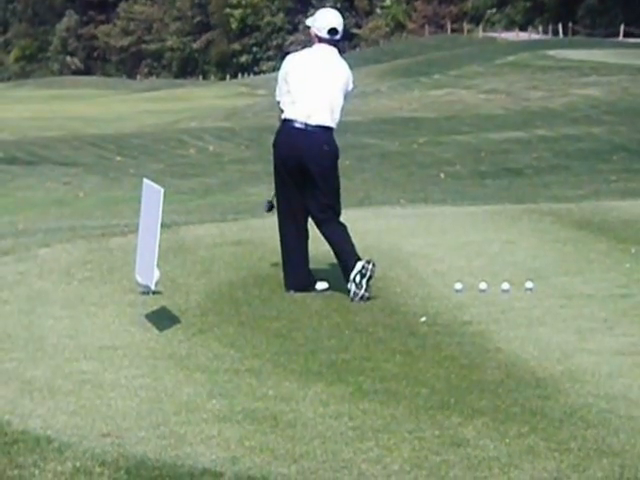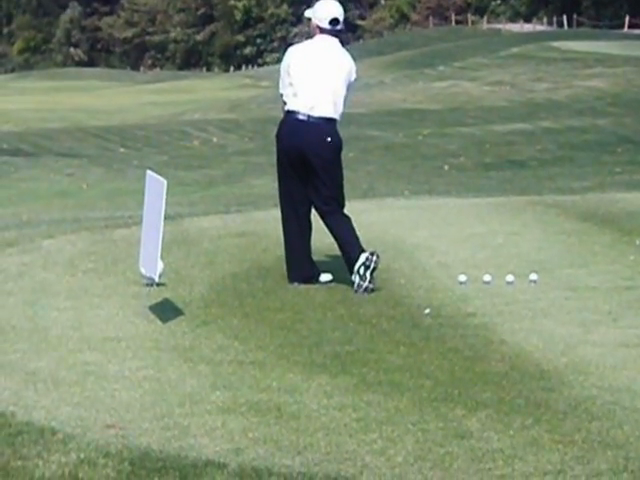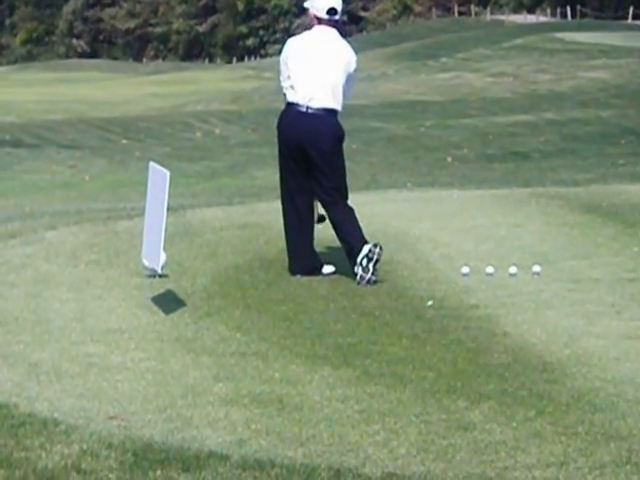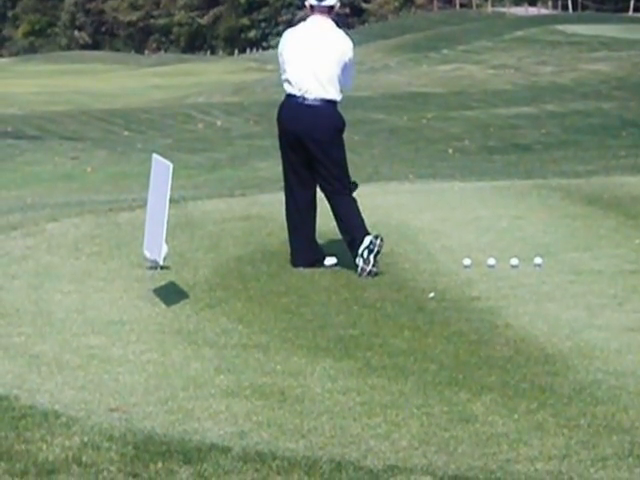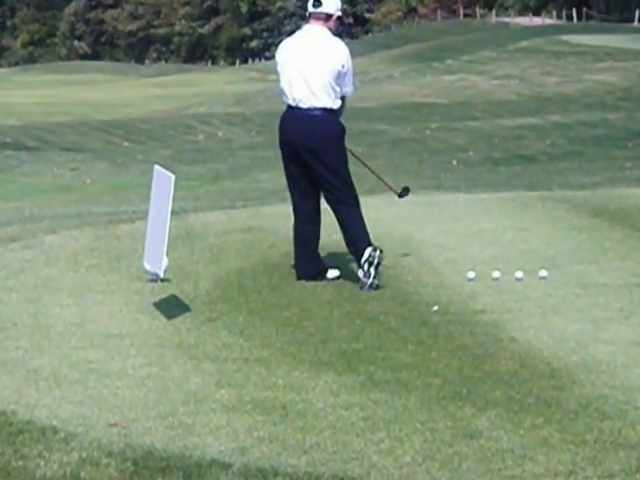
dt=0.5s
person 1, frame 1
left shoulder: (293, 60)
right shoulder: (343, 70)
left elbow: (282, 103)
right elbow: (337, 108)
left hip: (289, 136)
right hip: (320, 141)
left knee: (291, 211)
right knee: (325, 212)
left ankle: (298, 278)
right ankle: (354, 266)
person 1, frame 2
left shoulder: (295, 52)
right shoulder: (346, 61)
left elbow: (285, 94)
right elbow: (341, 101)
left hip: (291, 128)
right hip: (323, 133)
left knee: (294, 202)
right knee: (330, 204)
left ankle: (301, 270)
right ankle: (358, 258)
person 1, frame 3
left shoulder: (294, 44)
right shoulder: (346, 52)
left elbow: (285, 85)
right elbow: (344, 94)
left hip: (292, 120)
right hip: (324, 125)
left knee: (295, 194)
right knee: (333, 195)
left ankle: (303, 261)
right ankle: (360, 250)
person 1, frame 4
left shoulder: (289, 36)
right shoulder: (342, 41)
left elbow: (286, 76)
right elbow: (344, 84)
left hip: (291, 112)
right hip: (323, 116)
left knee: (298, 186)
right knee: (337, 186)
left ankle: (305, 253)
right ankle: (361, 241)
person 1, frame 5
left shoulder: (286, 46)
right shoulder: (337, 48)
left elbow: (288, 88)
right elbow: (344, 95)
left hip: (291, 123)
right hip: (322, 126)
left knee: (303, 198)
right knee: (342, 195)
left ankle: (308, 266)
right ankle: (364, 253)
